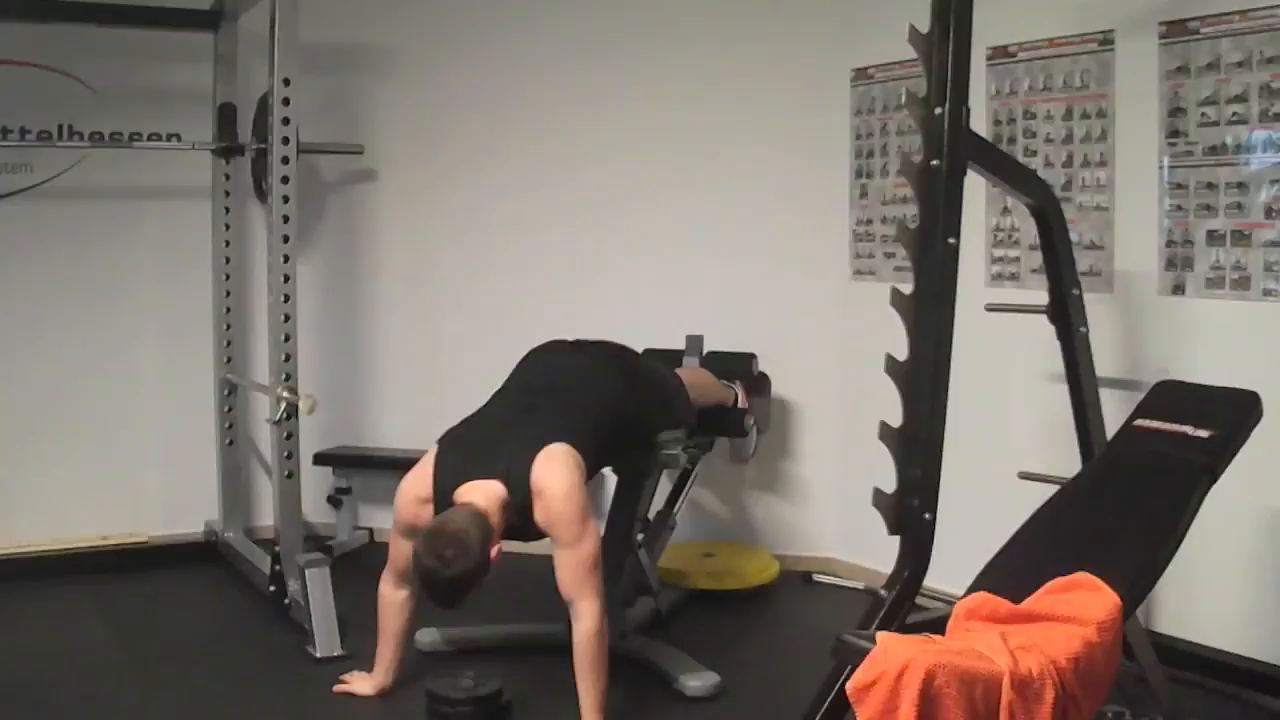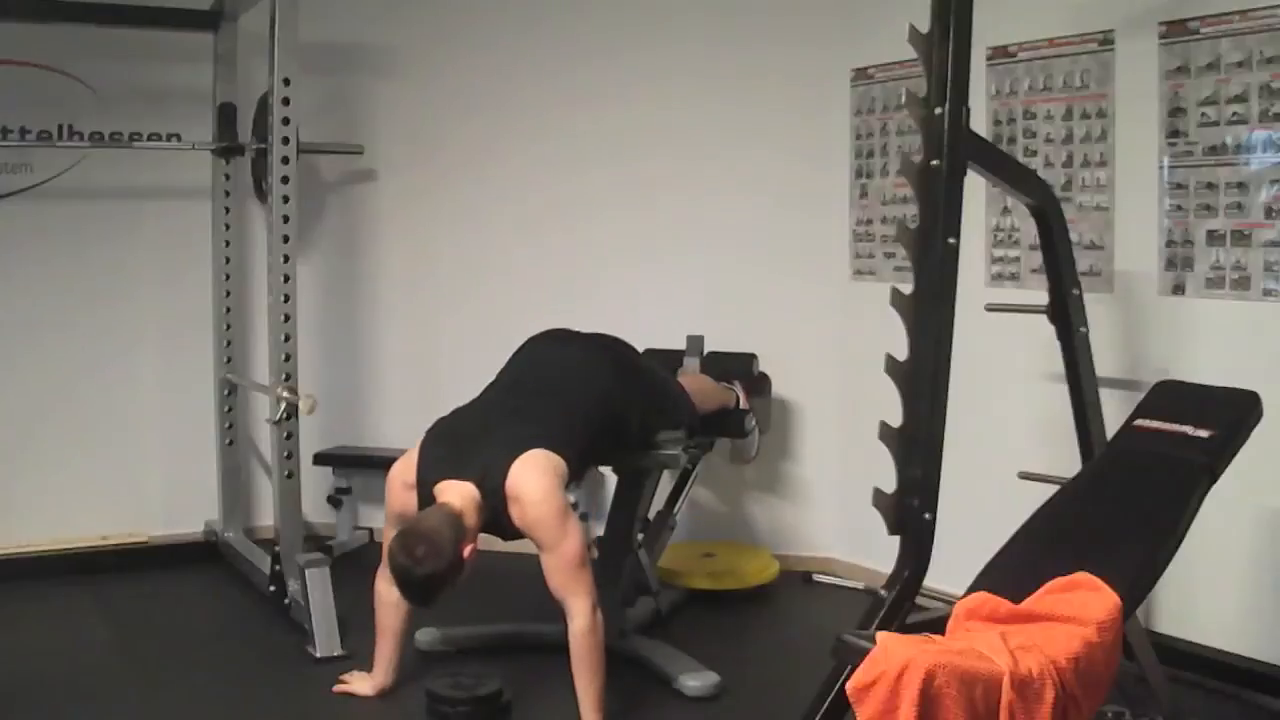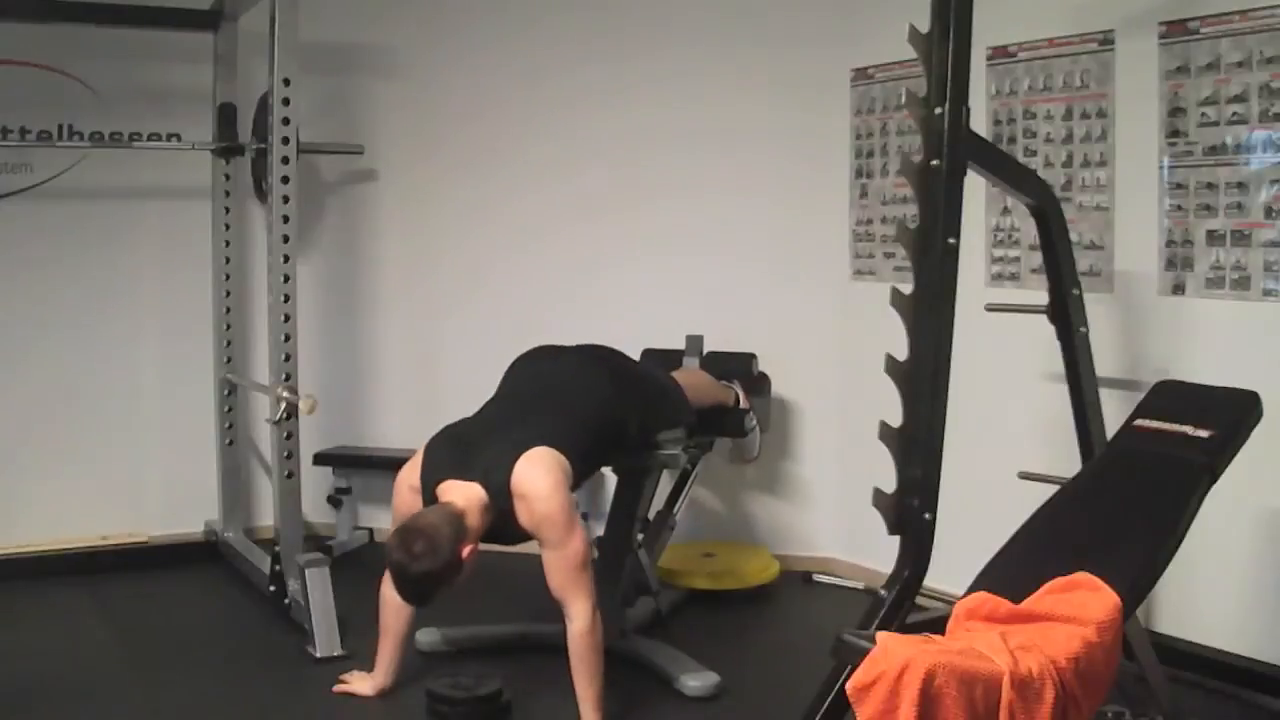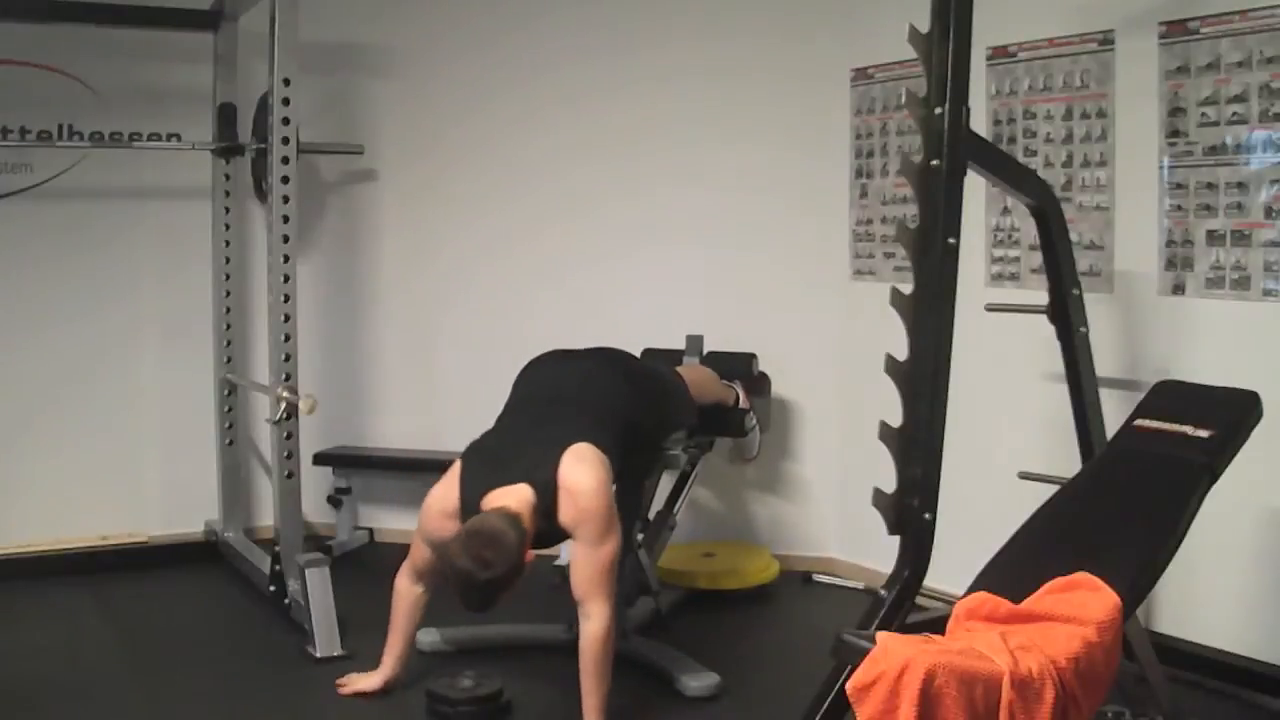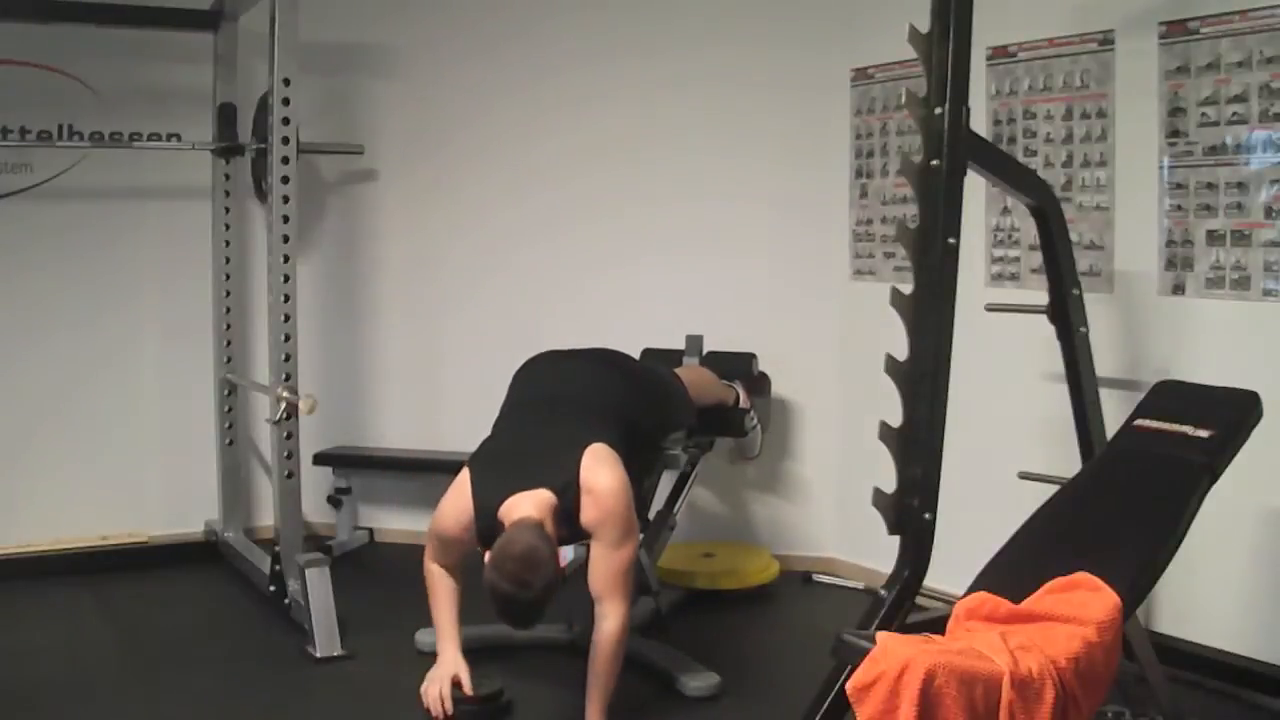
dt=0.3s
person 1, frame 1
left shoulder: (552, 488)
right shoulder: (418, 492)
left elbow: (587, 611)
right elbow: (396, 582)
right wrist: (380, 677)
left hip: (613, 378)
right hip: (543, 367)
left knee: (679, 393)
left ankle: (732, 396)
person 1, frame 2
left shoulder: (530, 494)
right shoulder: (406, 480)
left elbow: (581, 609)
right elbow: (390, 579)
right wrist: (381, 677)
left hip: (607, 376)
right hip: (539, 358)
left knee: (681, 402)
left ankle: (734, 399)
person 1, frame 3
left shoulder: (536, 491)
right shoulder: (413, 485)
left elbow: (579, 611)
right elbow: (397, 582)
right wrist: (381, 676)
left hip: (608, 384)
right hip: (535, 370)
left knee: (675, 393)
left ankle: (733, 398)
person 1, frame 4
left shoulder: (580, 489)
right shoulder: (446, 505)
left elbow: (595, 613)
right elbow: (414, 578)
right wrist: (386, 670)
left hip: (621, 381)
right hip: (545, 374)
left knee: (678, 384)
left ankle: (734, 398)
person 1, frame 5
left shoulder: (601, 490)
right shoulder: (457, 512)
left elbow: (612, 612)
right elbow: (439, 564)
right wrist: (448, 652)
left hip: (620, 385)
right hip: (540, 376)
left knee: (678, 385)
left ankle: (736, 398)
